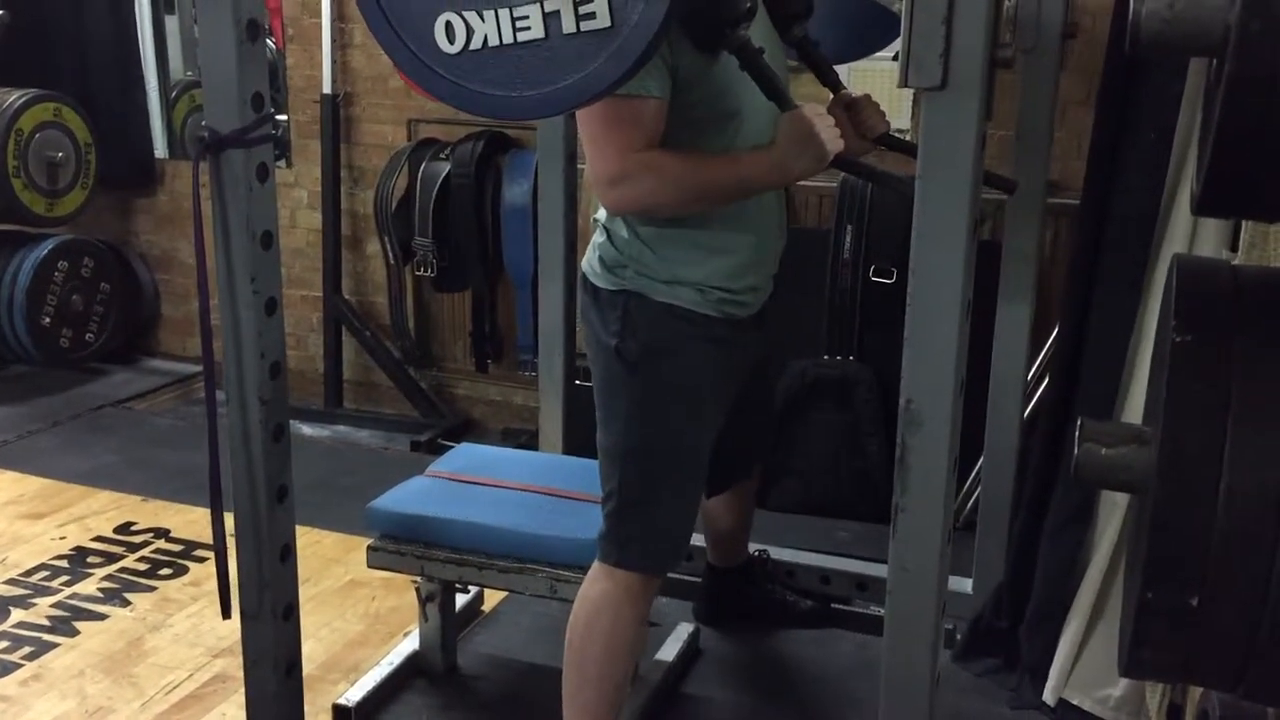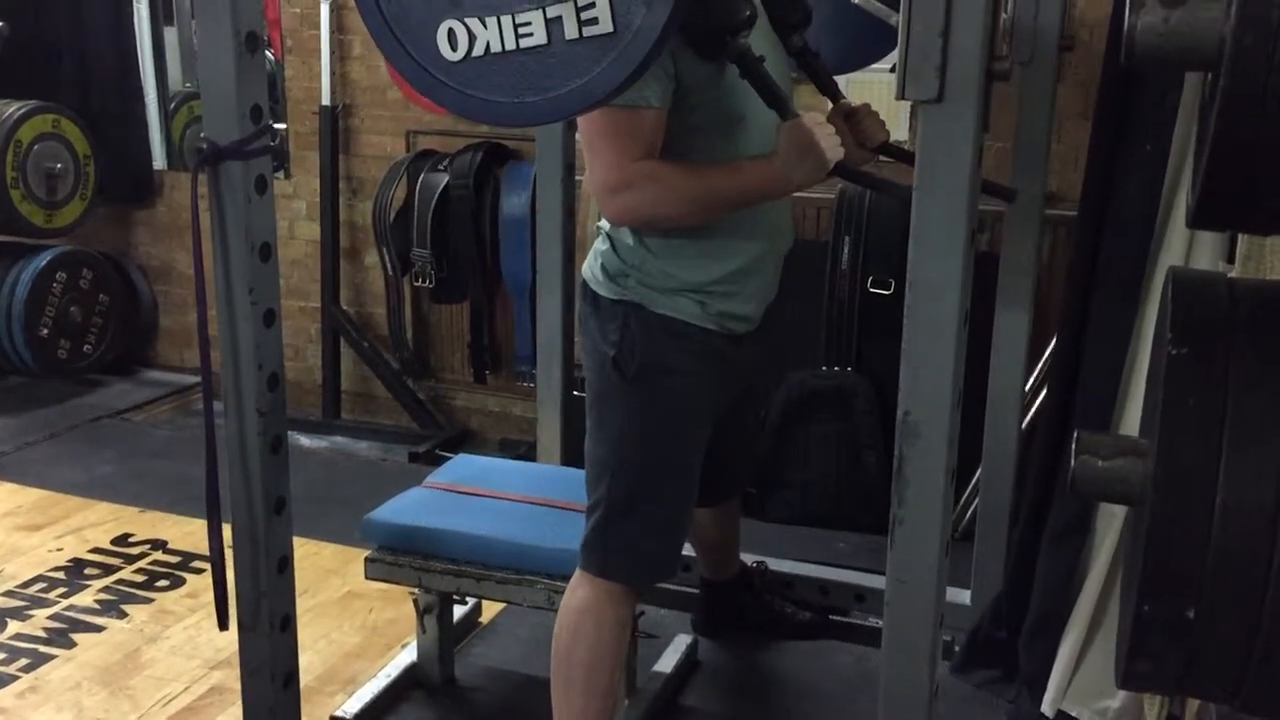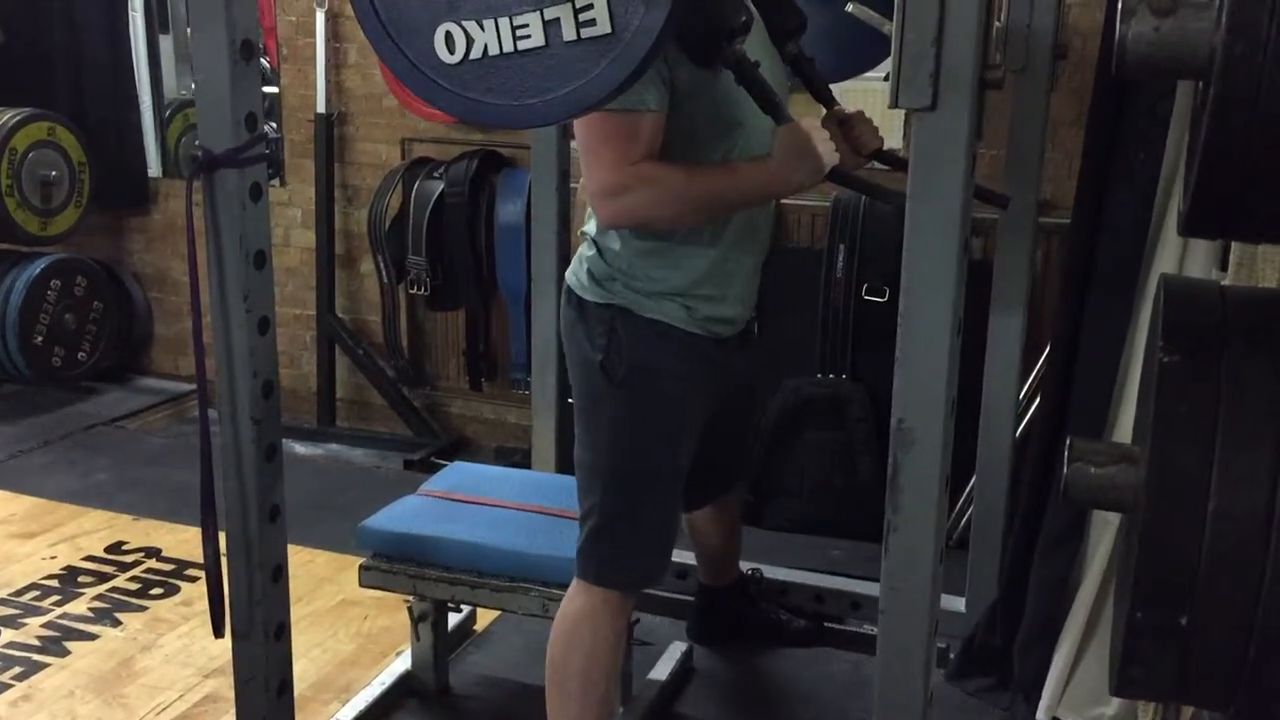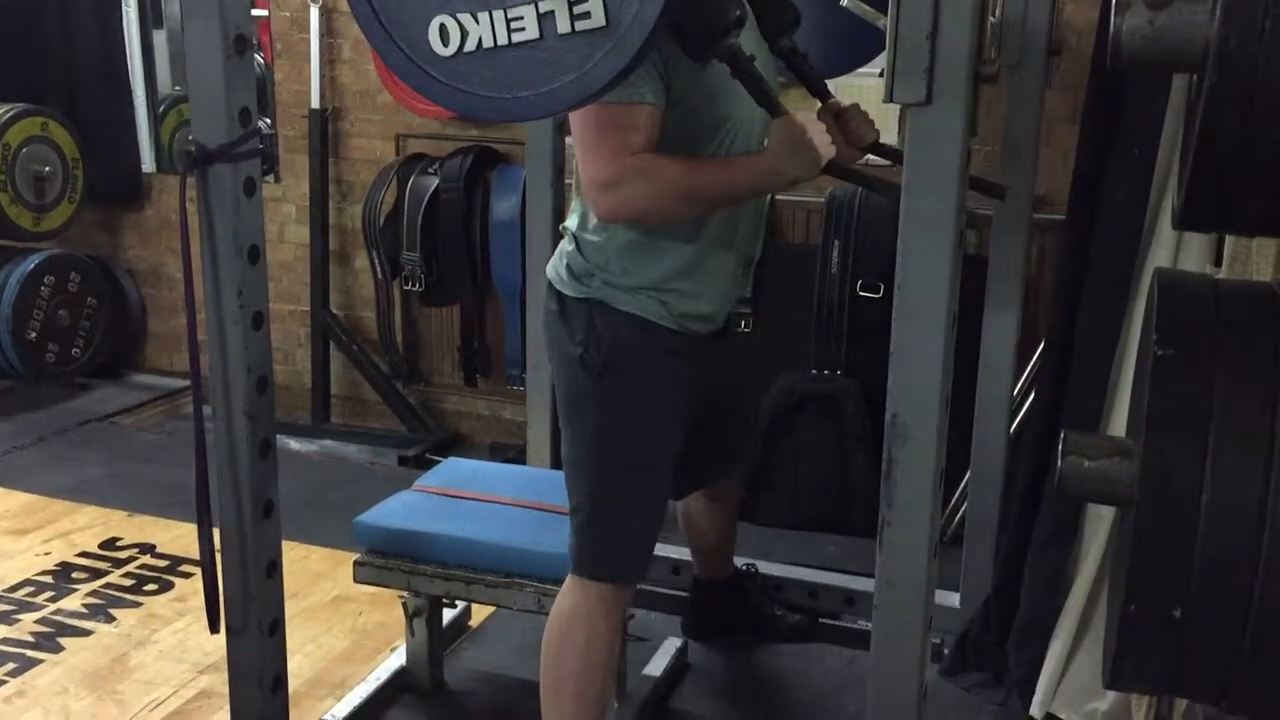
dt=0.3s
person 1, frame 1
left shoulder: (752, 14)
right elbow: (621, 178)
left wrist: (830, 132)
right wrist: (782, 160)
left hip: (731, 296)
right hip: (657, 306)
left knee: (736, 456)
right knee: (636, 550)
left ankle: (731, 582)
person 1, frame 2
left shoulder: (755, 19)
right elbow: (622, 188)
left wrist: (831, 140)
right wrist: (784, 172)
left hip: (725, 309)
right hip: (654, 317)
left knee: (721, 478)
right knee: (618, 560)
left ankle: (728, 594)
person 1, frame 3
left shoulder: (751, 24)
right elbow: (619, 191)
left wrist: (825, 145)
right wrist: (781, 174)
left hip: (714, 314)
right hip: (639, 323)
left knee: (721, 478)
right knee: (614, 569)
left ankle: (724, 602)
person 1, frame 4
left shoulder: (742, 21)
right elbow: (616, 187)
left wrist: (818, 141)
right wrist: (777, 167)
left hip: (693, 310)
right hip: (617, 318)
left knee: (719, 461)
right knee: (609, 568)
left ankle: (717, 596)
